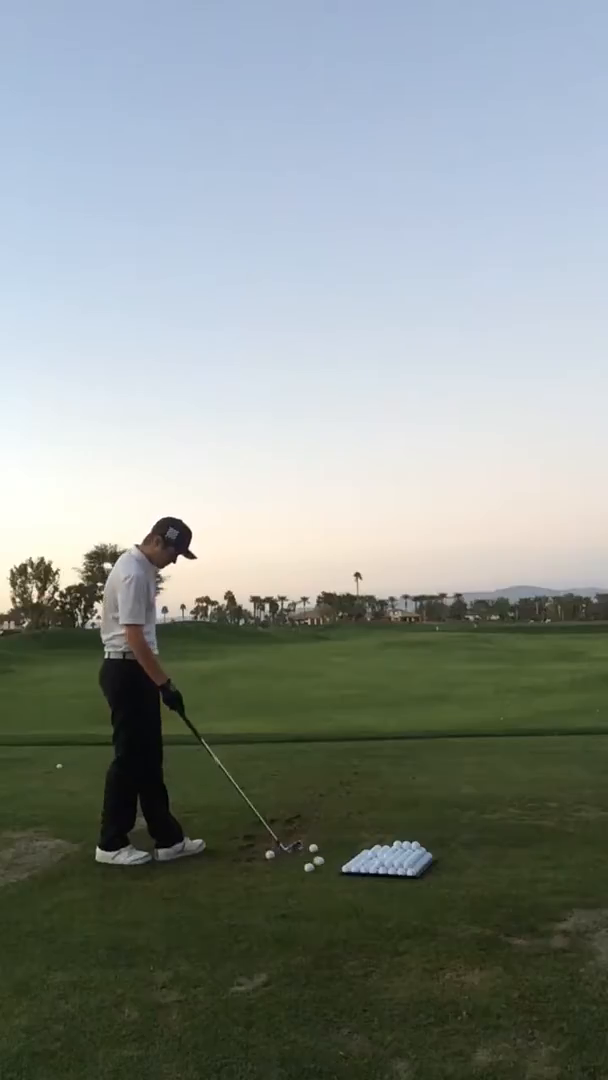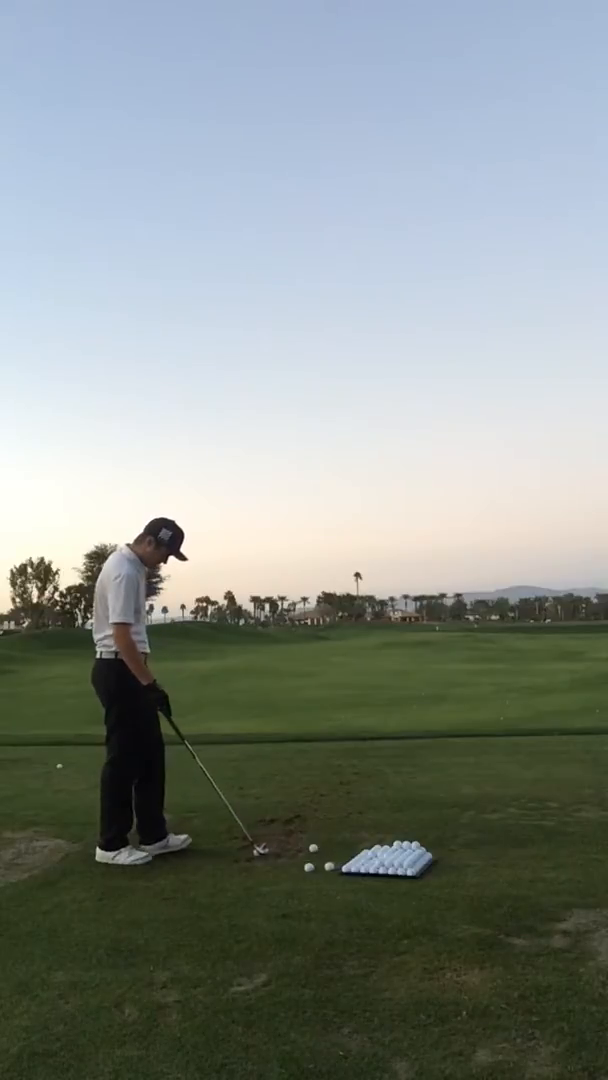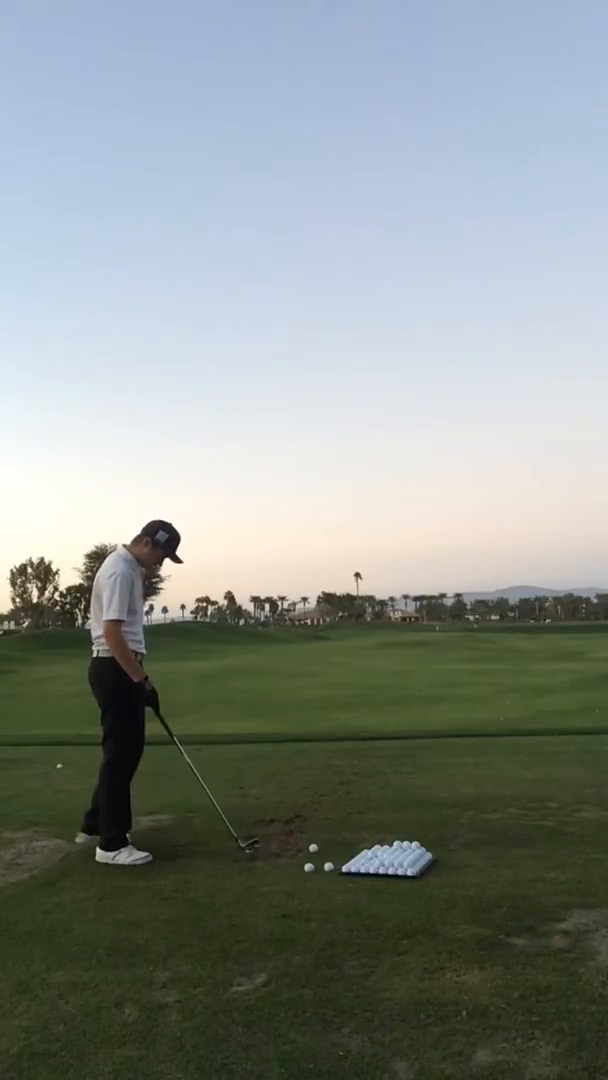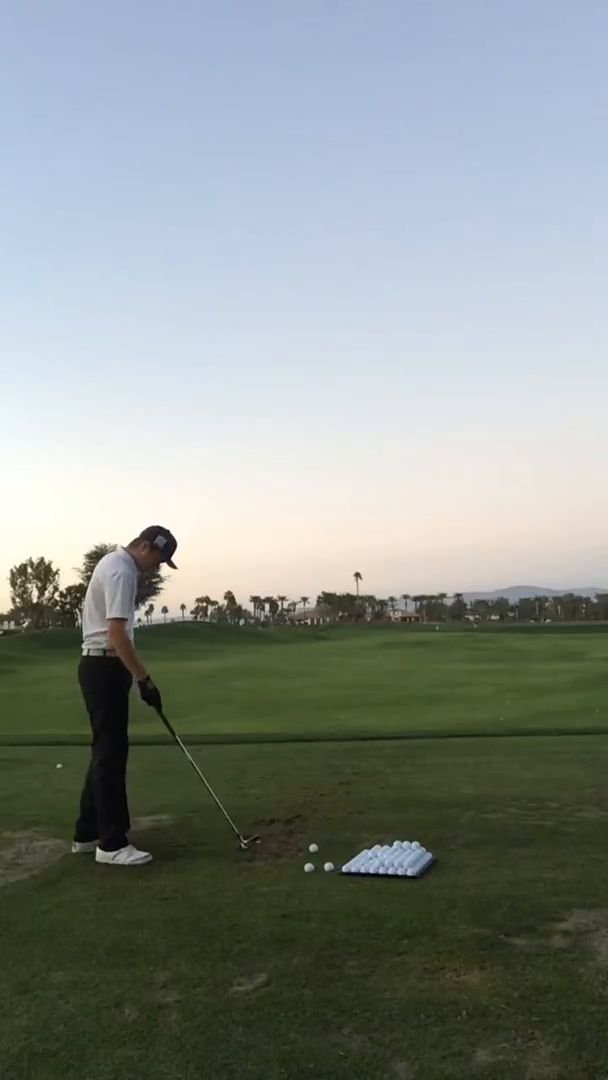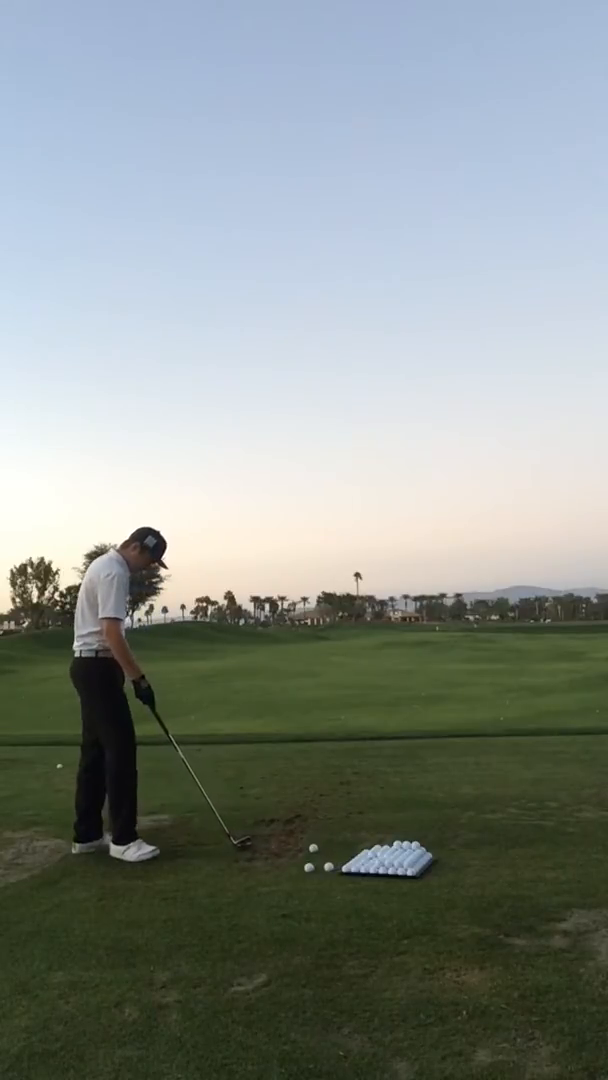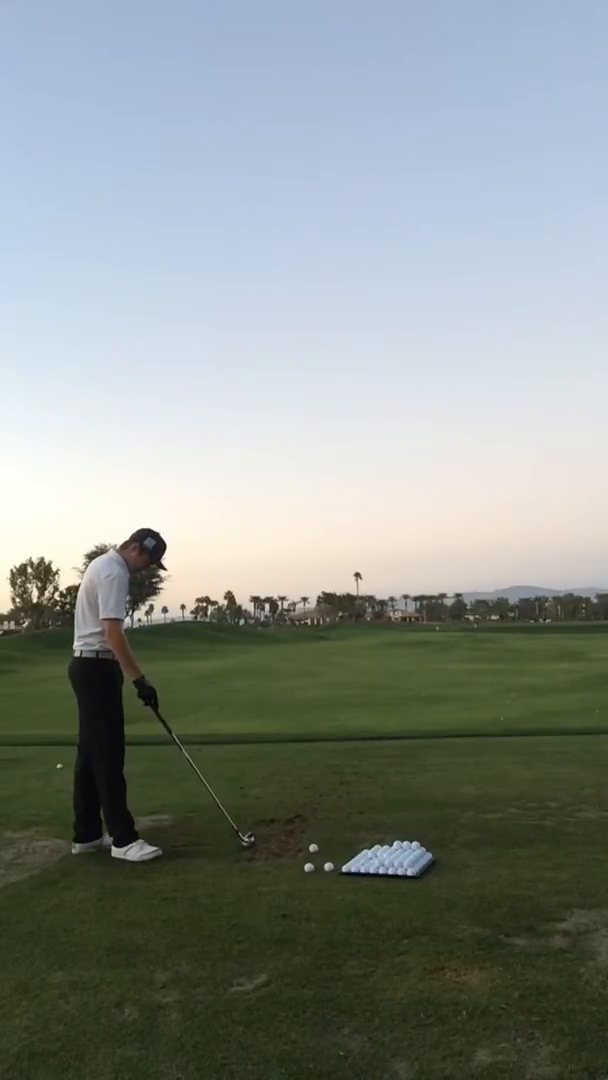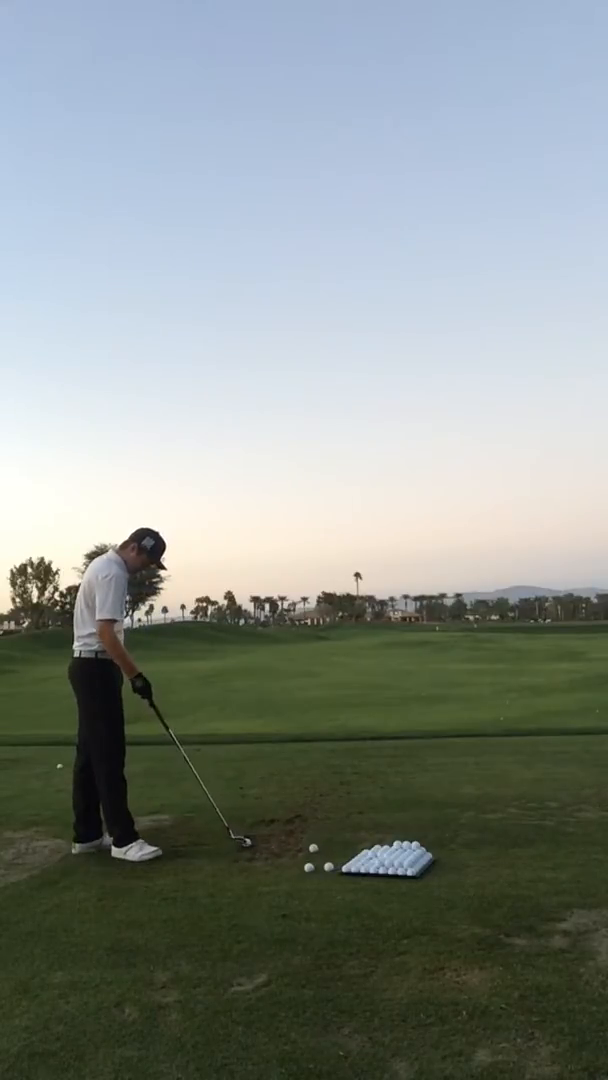
dt=0.4s
person 1, frame 1
left shoulder: (140, 567)
right shoulder: (133, 574)
right elbow: (134, 637)
right wrist: (165, 684)
left hip: (135, 670)
right hip: (127, 672)
left knee: (148, 757)
right knee: (130, 757)
left ankle: (168, 839)
right ankle: (111, 843)
person 1, frame 2
left shoulder: (130, 565)
right shoulder: (124, 573)
right elbow: (121, 636)
right wrist: (151, 684)
left hip: (128, 671)
right hip: (119, 672)
left knee: (150, 752)
right knee: (123, 757)
left ankle: (152, 834)
right ankle: (111, 844)
person 1, frame 3
left shoulder: (128, 567)
right shoulder: (120, 572)
right elbow: (112, 633)
right wrist: (141, 680)
left hip: (122, 669)
right hip: (115, 671)
left knee: (128, 749)
right knee: (119, 754)
left ankle: (95, 825)
right ankle: (111, 843)
person 1, frame 4
left shoulder: (116, 563)
right shoulder: (121, 571)
right elbow: (117, 633)
right wrist: (144, 679)
left hip: (101, 666)
right hip: (105, 667)
left knee: (106, 752)
right knee: (111, 753)
left ankle: (88, 832)
right ankle: (111, 843)
person 1, frame 5
left shoulder: (104, 565)
right shoulder: (114, 572)
right elbow: (112, 632)
right wrist: (138, 678)
left hip: (90, 665)
right hip: (98, 666)
left knee: (95, 751)
right knee: (121, 747)
left ankle: (86, 834)
right ankle: (123, 837)
person 1, frame 6
left shoulder: (103, 565)
right shoulder: (114, 573)
right elbow: (113, 633)
right wrist: (139, 679)
left hip: (87, 664)
right hip: (97, 667)
left knee: (91, 752)
right knee: (108, 754)
left ankle: (87, 834)
right ankle: (123, 838)
person 1, frame 7
left shoulder: (103, 565)
right shoulder: (112, 573)
right elbow: (106, 633)
left wrist: (127, 672)
right wrist: (135, 675)
left hip: (87, 665)
right hip: (96, 668)
left knee: (90, 753)
right knee: (109, 753)
left ankle: (87, 834)
right ankle: (123, 839)
